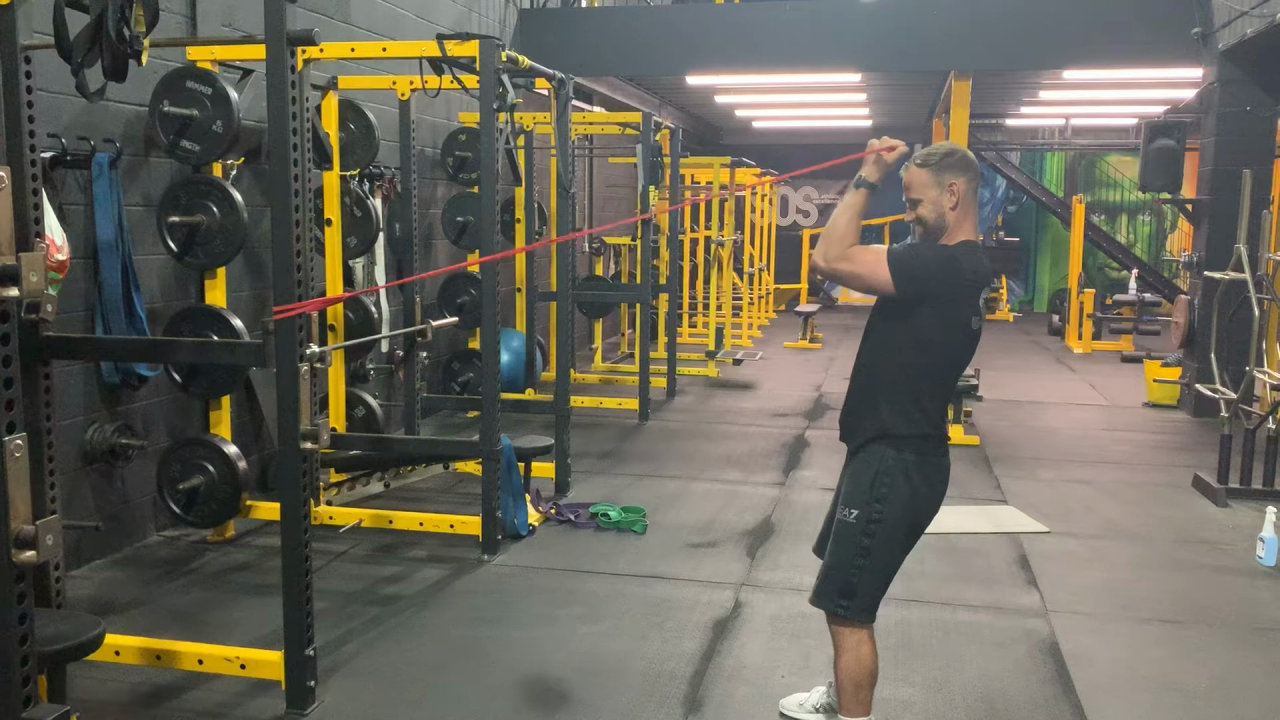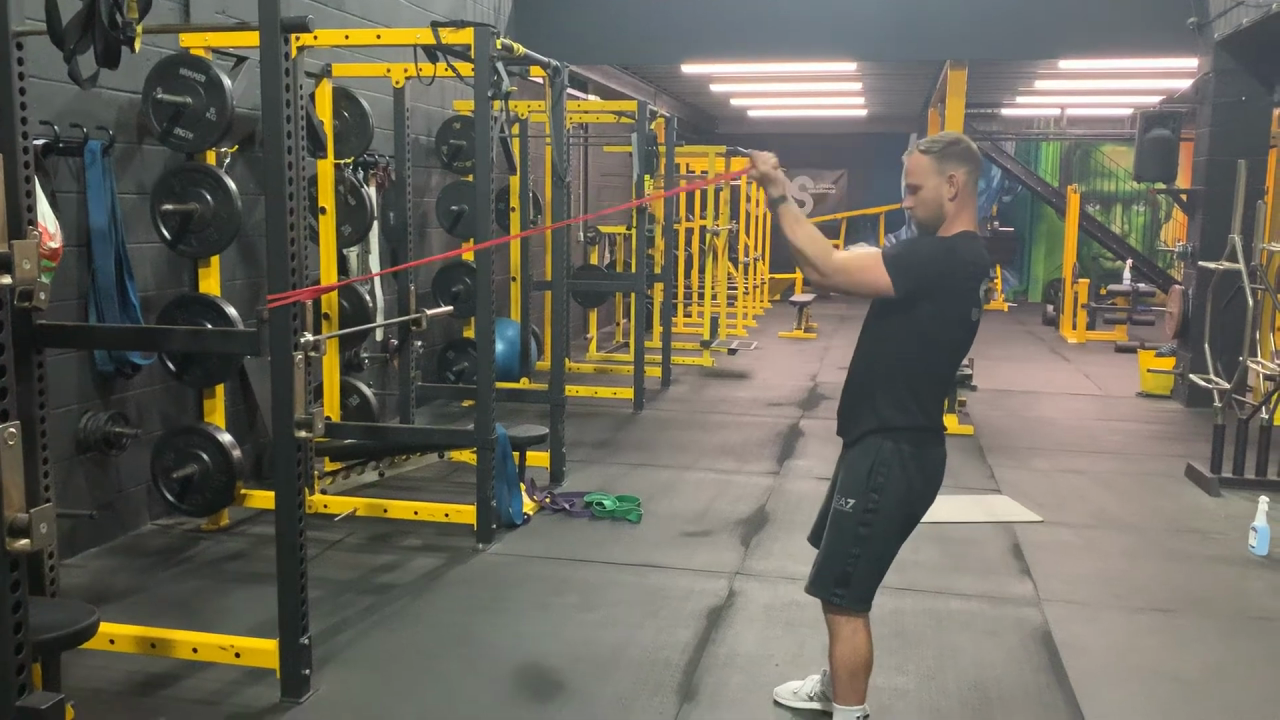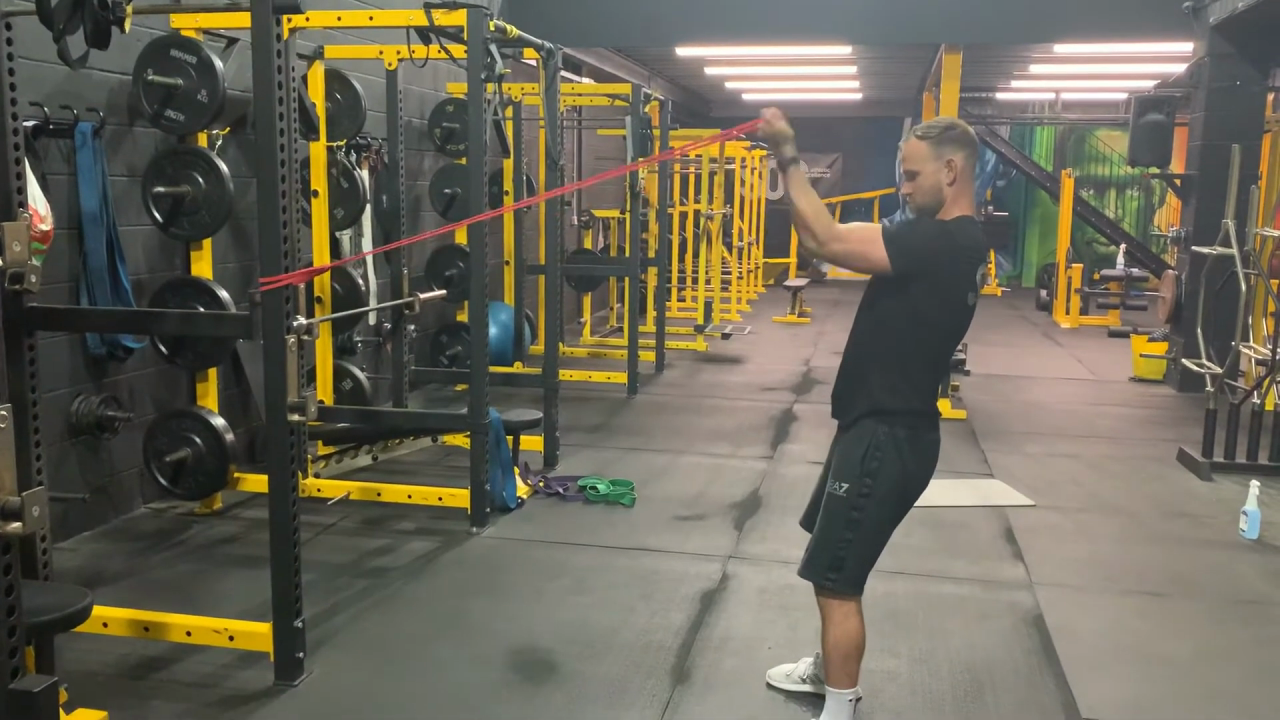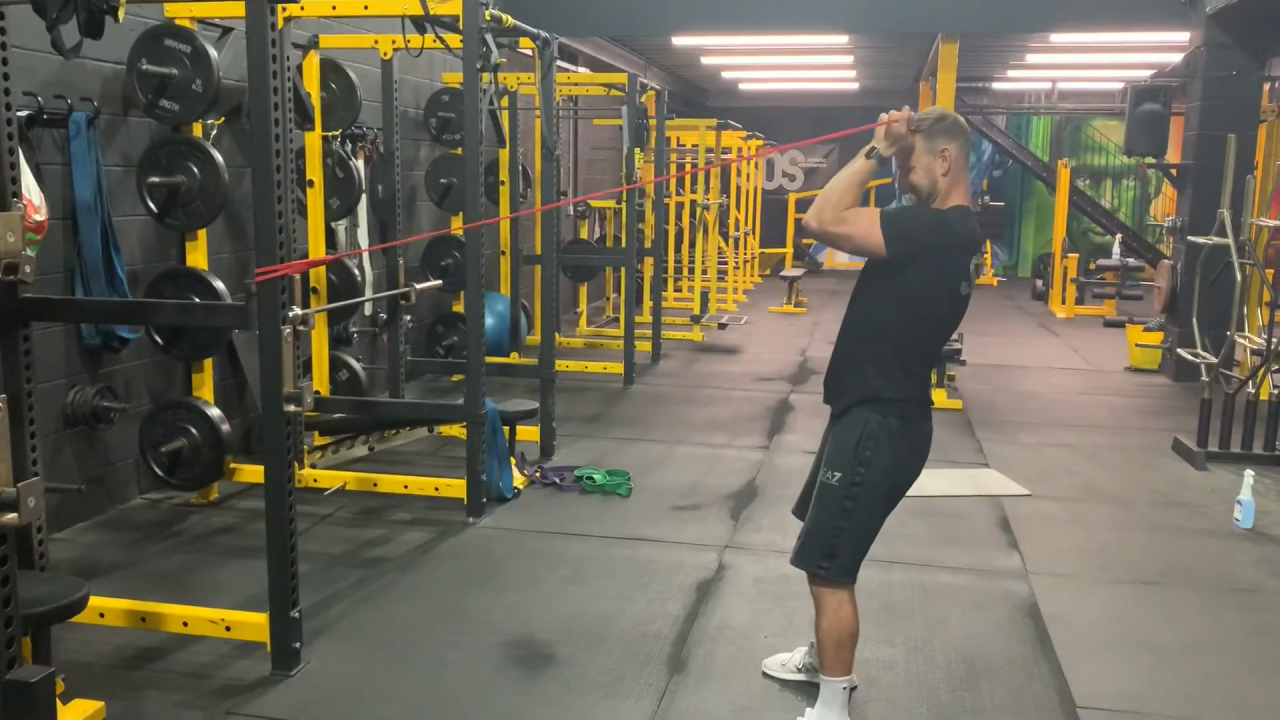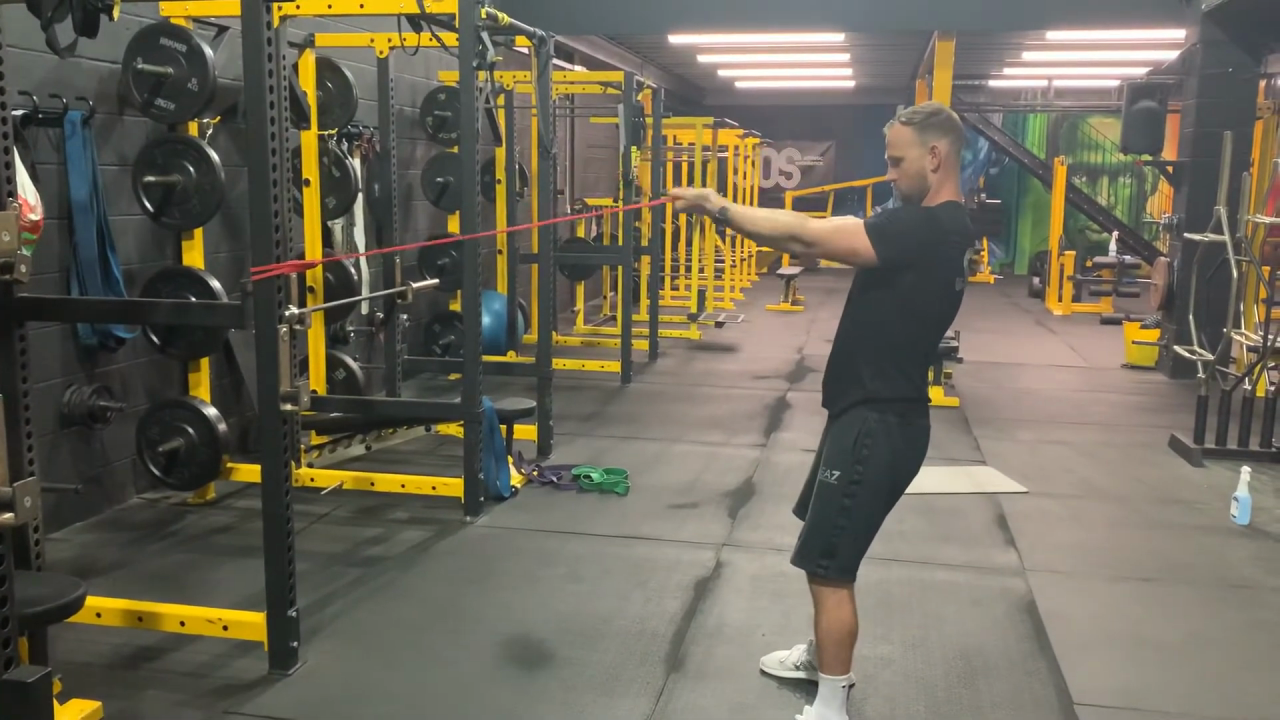
dt=1s
person 1, frame 1
left shoulder: (944, 267)
right shoulder: (955, 266)
left elbow: (830, 260)
left wrist: (866, 178)
left hip: (897, 463)
right hip: (894, 451)
left knee: (847, 607)
right knee: (844, 594)
person 1, frame 2
left shoulder: (942, 260)
right shoulder: (950, 255)
left elbow: (828, 269)
right elbow: (855, 269)
left wrist: (779, 196)
left hip: (892, 451)
right hip: (889, 440)
left knee: (842, 595)
right knee: (840, 582)
person 1, frame 3
left shoulder: (942, 243)
right shoulder: (945, 240)
left elbow: (826, 242)
right elbow: (847, 240)
left wrist: (789, 159)
left hip: (887, 436)
right hip: (882, 424)
left knee: (835, 578)
right knee: (831, 564)
right ankle: (828, 668)
person 1, frame 4
left shoulder: (938, 229)
right shoulder: (946, 229)
left elbow: (822, 220)
right elbow: (842, 223)
left wrist: (875, 152)
left hip: (879, 423)
right hip: (876, 410)
left knee: (826, 567)
right knee: (825, 551)
right ankle: (826, 658)
person 1, frame 5
left shoulder: (927, 229)
right shoulder: (937, 225)
left elbow: (808, 237)
left wrist: (718, 207)
left hip: (878, 423)
right hip: (875, 411)
left knee: (826, 564)
right knee: (825, 549)
right ankle: (824, 655)
